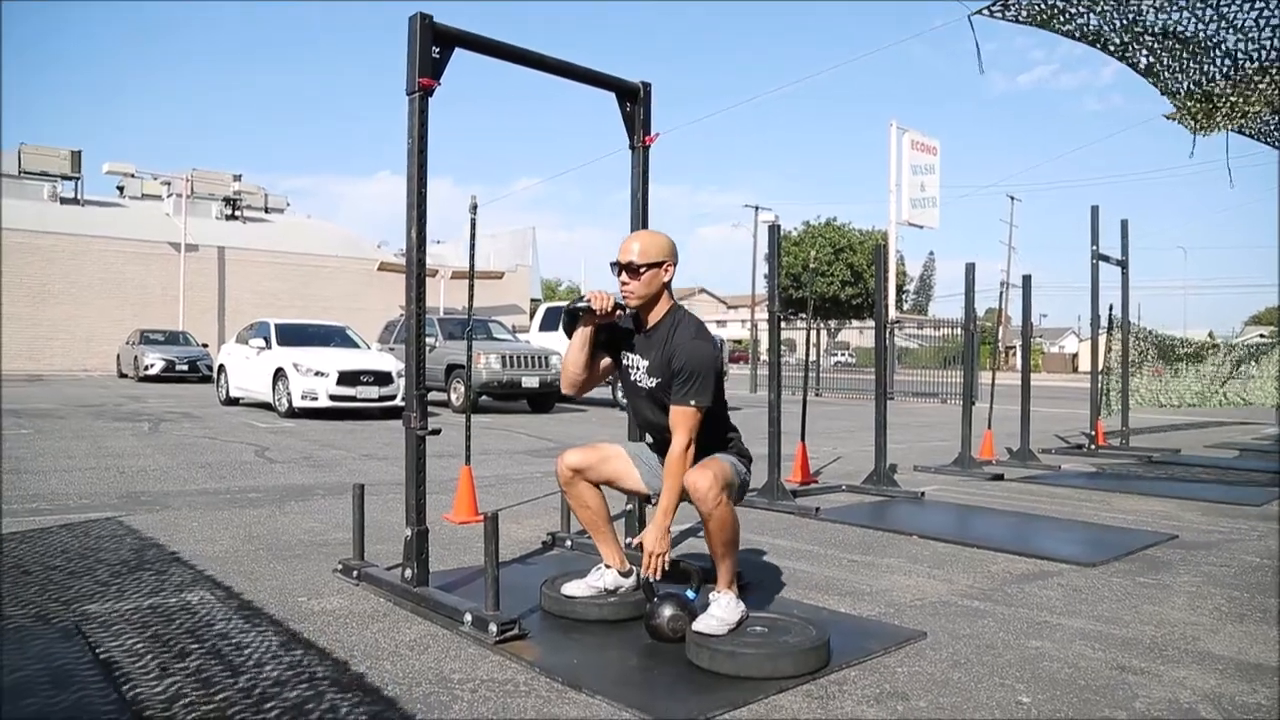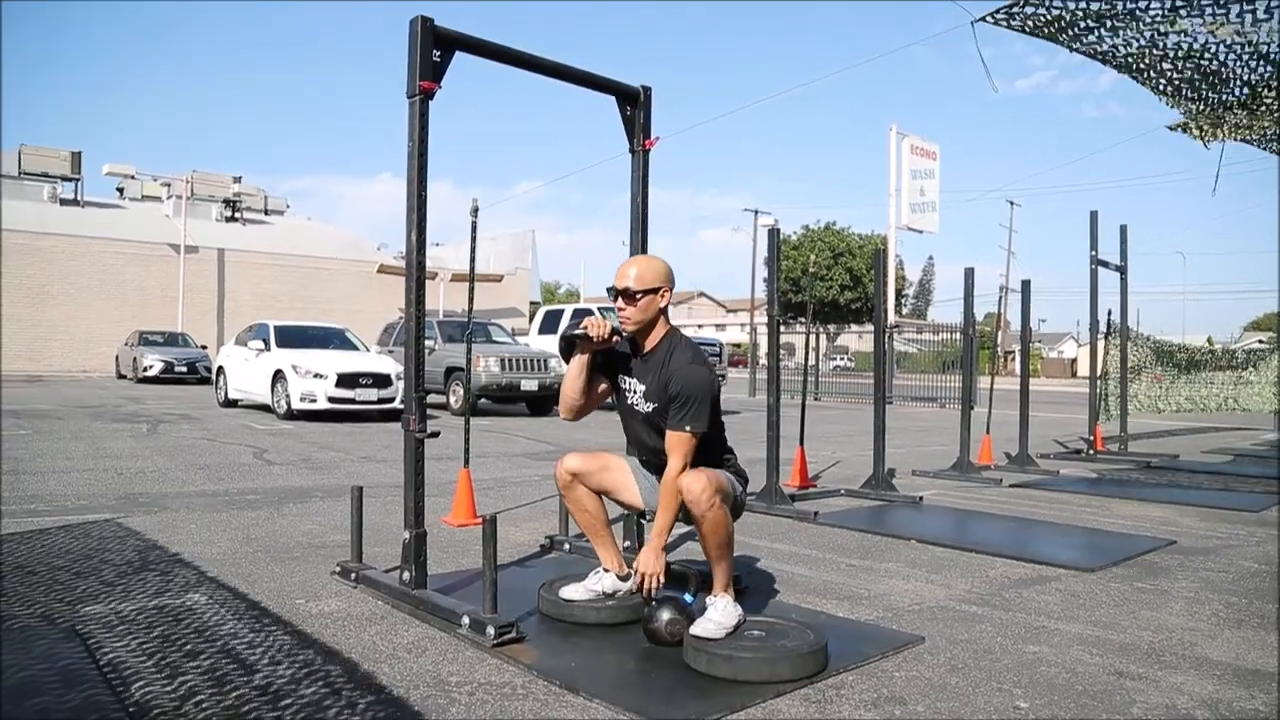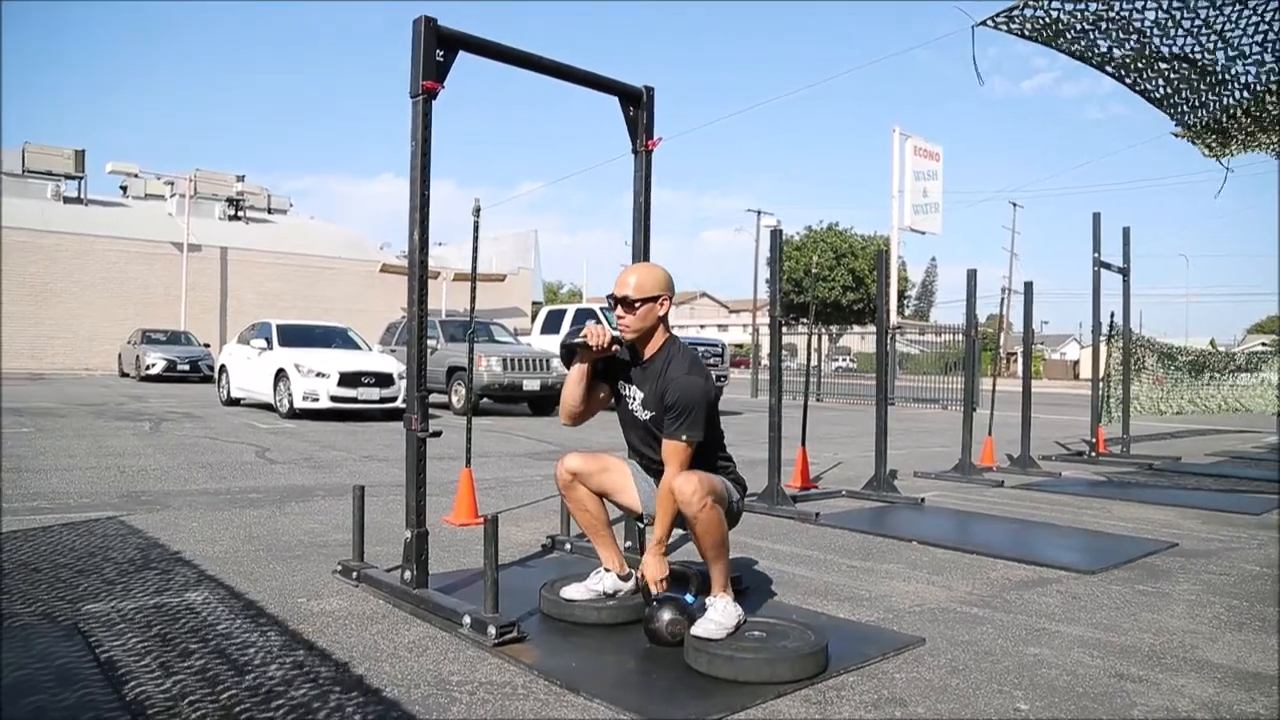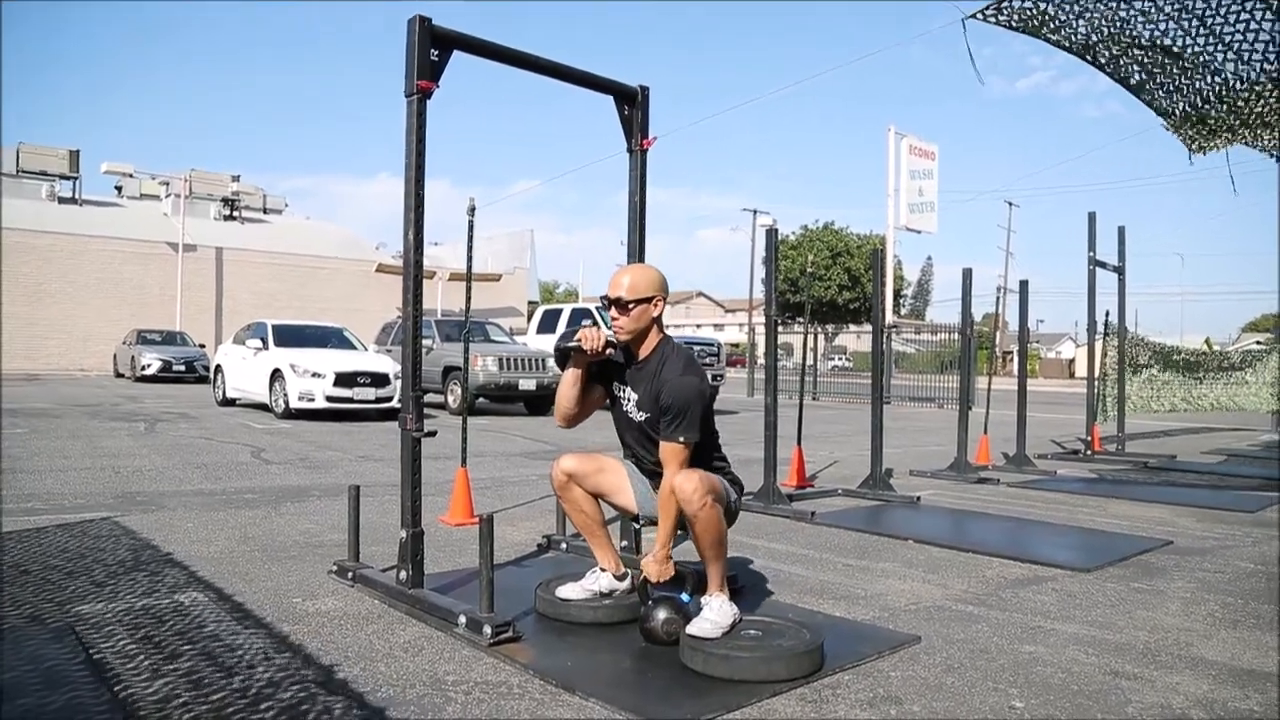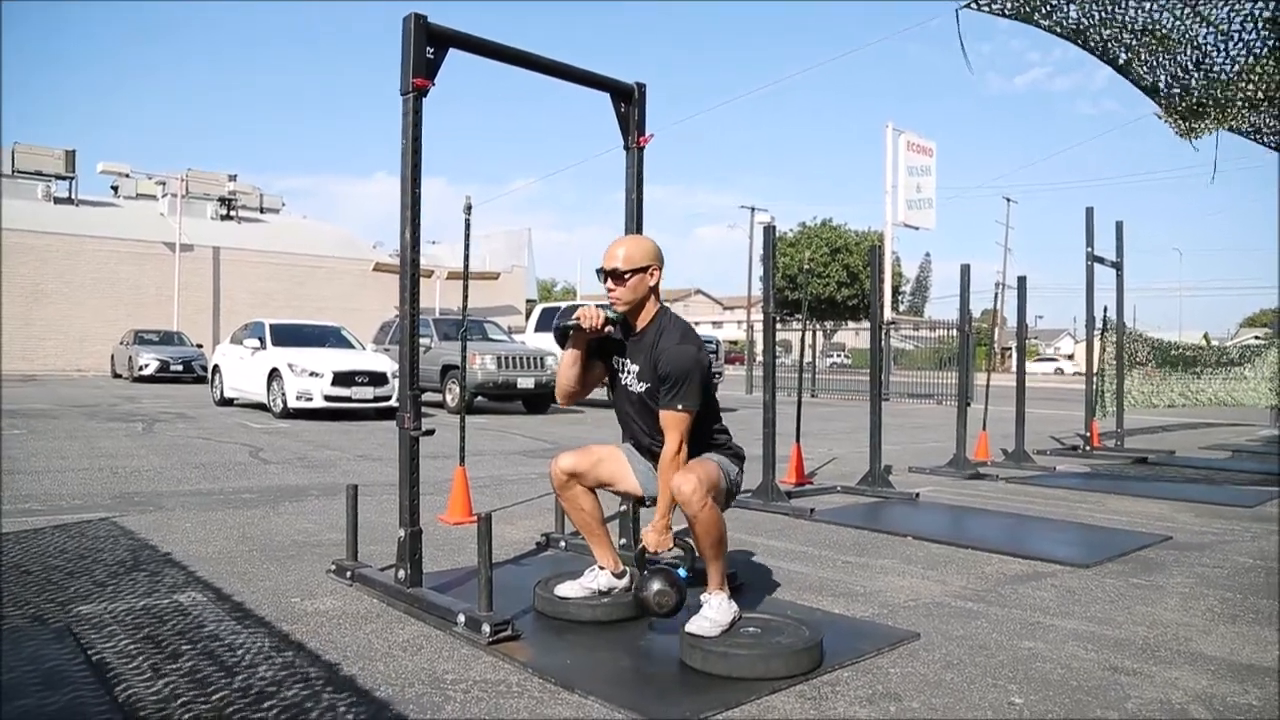
dt=0.3s
person 1, frame 1
left shoulder: (691, 343)
right shoulder: (622, 329)
left elbow: (685, 443)
right elbow: (572, 384)
left wrist: (660, 525)
right wrist: (588, 325)
left hip: (716, 458)
right hip: (660, 455)
left knee: (702, 484)
right knee: (571, 465)
left ankle: (726, 595)
right ankle: (617, 569)
person 1, frame 2
left shoulder: (688, 368)
right shoulder: (618, 350)
left elbow: (679, 465)
right elbow: (570, 409)
left wrist: (656, 546)
right wrist: (585, 350)
left hip: (714, 482)
left knee: (695, 486)
right knee: (570, 470)
left ankle: (723, 599)
right ankle: (614, 572)
person 1, frame 3
left shoulder: (685, 377)
right shoulder: (618, 356)
left elbow: (675, 475)
right elbow: (571, 415)
left wrist: (656, 551)
right wrist: (584, 358)
left hip: (714, 490)
left knee: (687, 488)
right knee: (570, 468)
left ankle: (722, 599)
right ankle: (615, 572)
person 1, frame 4
left shoulder: (679, 378)
right shoulder: (613, 358)
left elbow: (675, 475)
right elbow: (566, 417)
left wrist: (661, 552)
right wrist: (578, 361)
left hip: (710, 488)
left knee: (688, 488)
right knee: (566, 470)
left ankle: (719, 598)
right ankle: (612, 572)
person 1, frame 5
left shoulder: (677, 347)
right shoulder: (613, 335)
left elbow: (676, 447)
right elbow: (567, 394)
left wrist: (660, 523)
right wrist: (579, 340)
left hip: (709, 461)
right hip: (649, 457)
left knee: (687, 487)
right knee: (565, 468)
left ankle: (718, 596)
right ankle: (611, 570)
